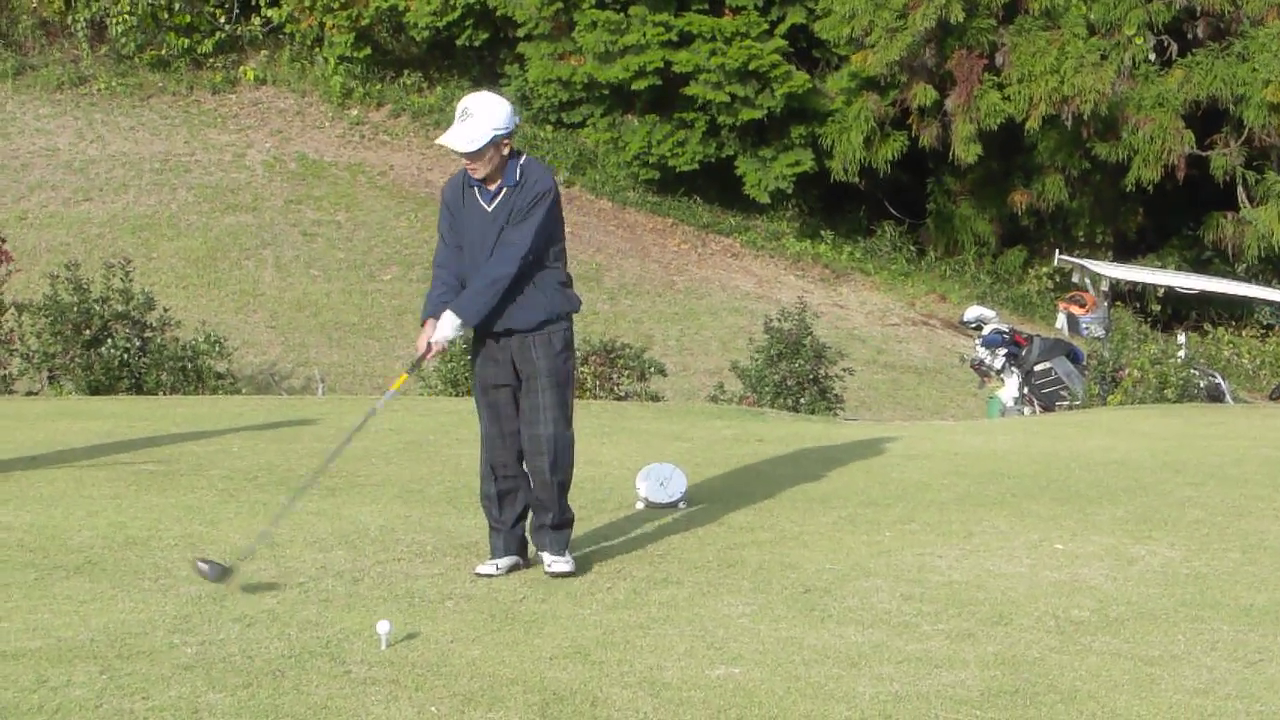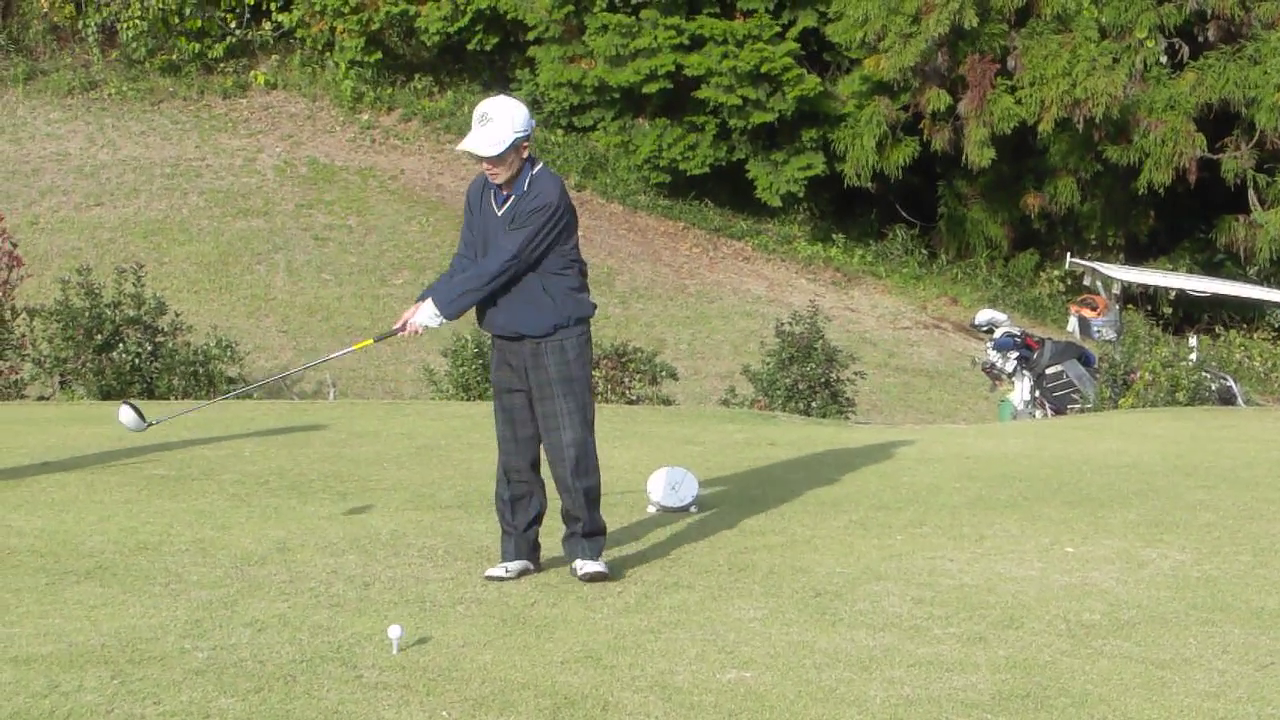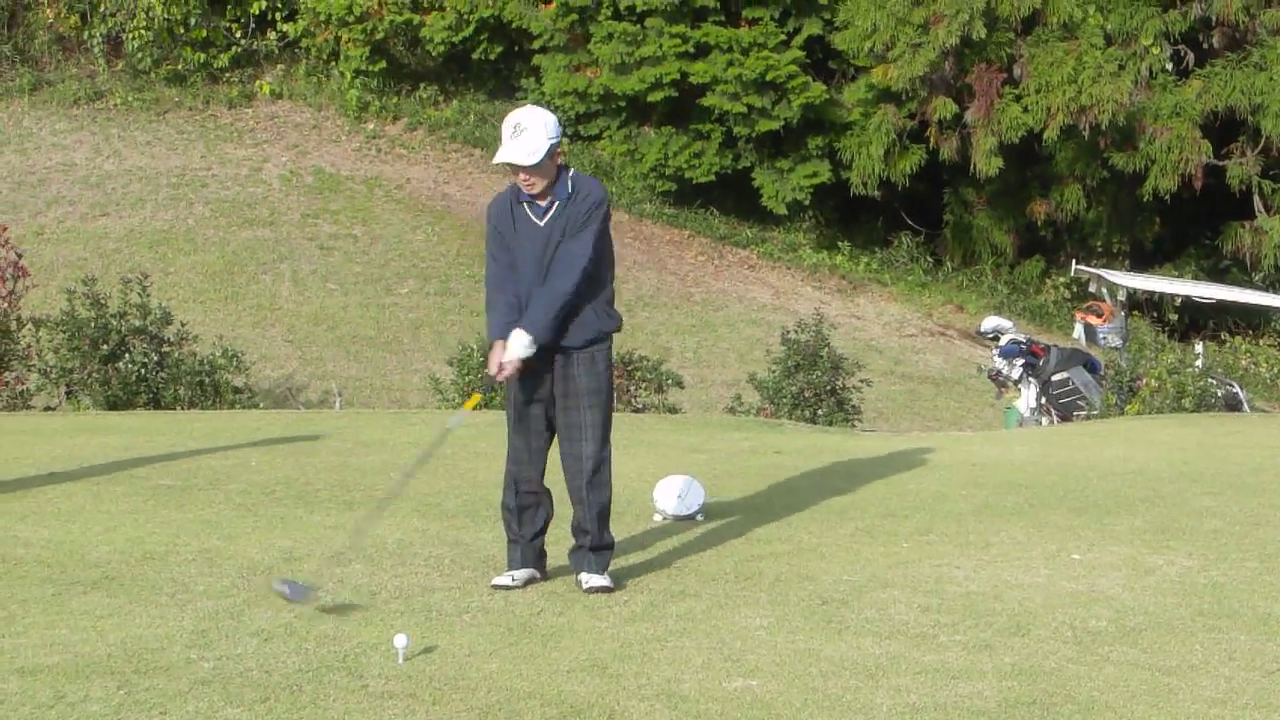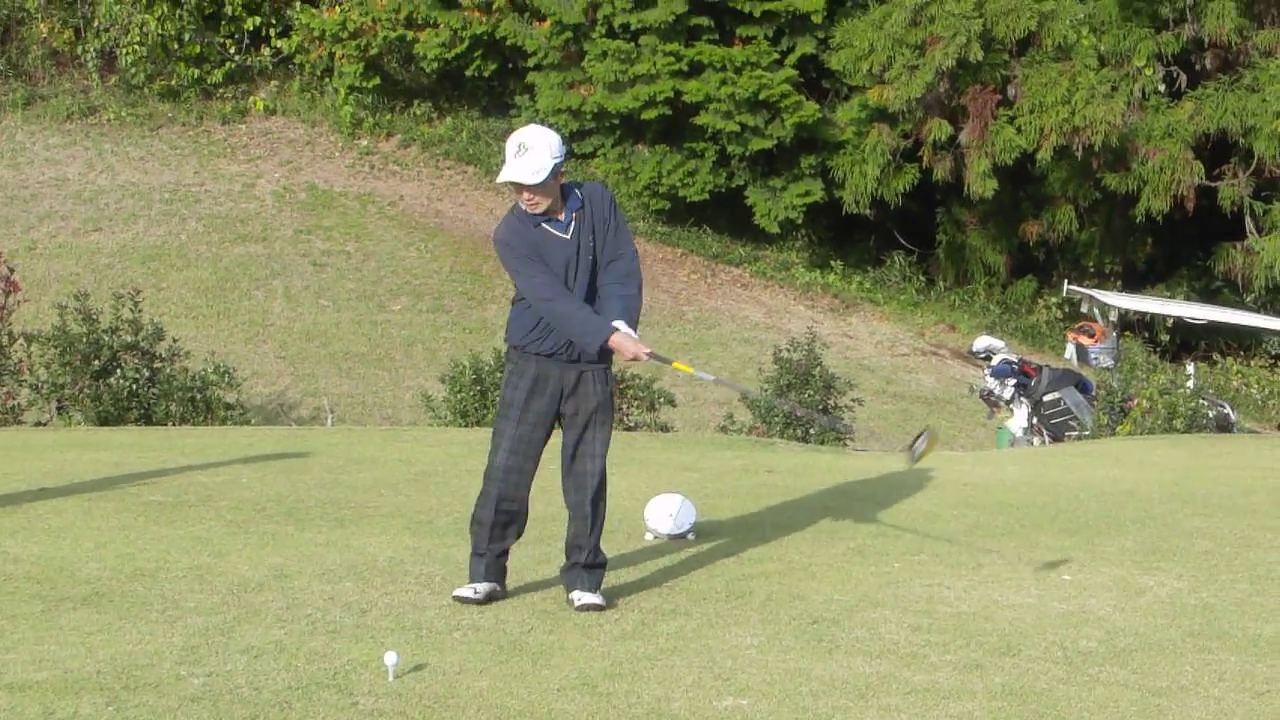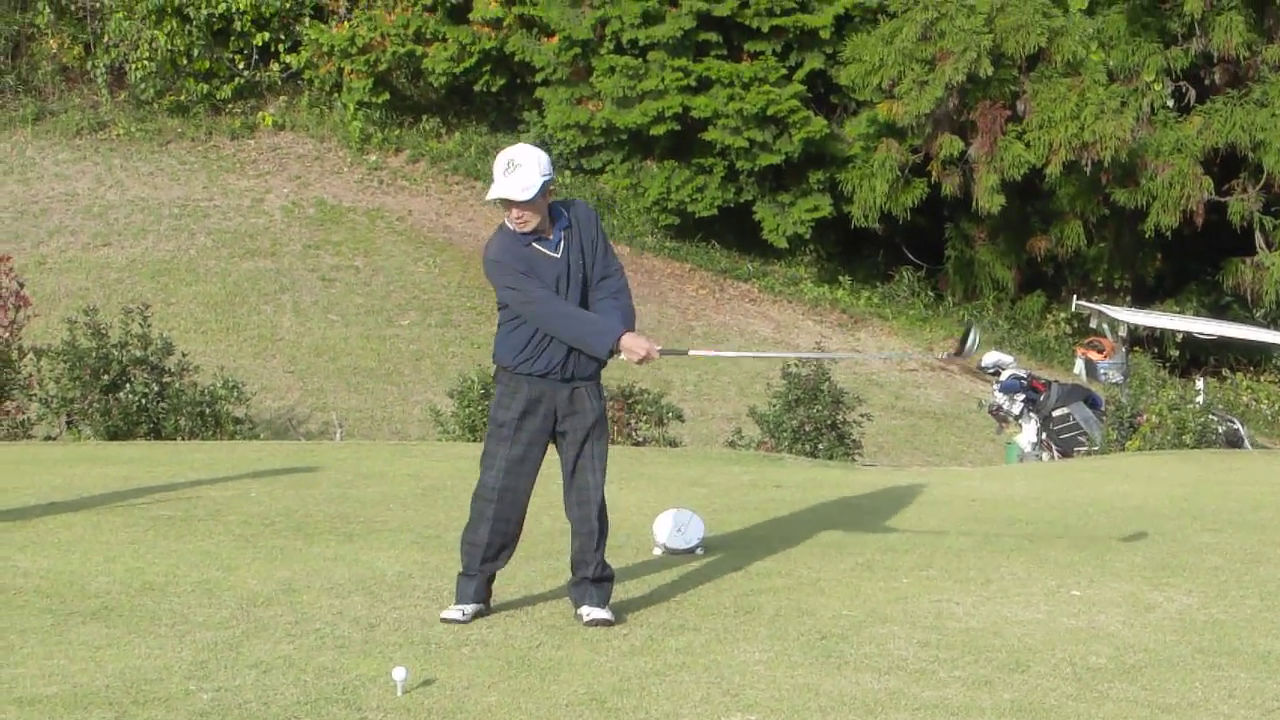
dt=0.3s
person 1, frame 1
left shoulder: (537, 185)
right shoulder: (455, 191)
left elbow: (507, 264)
right elbow: (449, 262)
left wrist: (454, 319)
right wrist: (433, 318)
left hip: (543, 330)
right hip: (489, 334)
left knee: (546, 438)
right knee: (498, 445)
left ankle: (552, 538)
right ankle: (507, 544)
person 1, frame 2
left shoulder: (547, 195)
right shoulder: (479, 192)
left elbow: (499, 266)
right elbow: (468, 260)
left wrist: (436, 309)
right wrist: (427, 299)
left hip: (558, 337)
right hip: (506, 339)
left knee: (570, 443)
right knee: (514, 450)
left ankle: (585, 546)
right ankle: (519, 549)
person 1, frame 3
left shoulder: (589, 197)
right shoulder: (501, 210)
left elbow: (567, 279)
right elbow: (502, 282)
left wrist: (523, 338)
right wrist: (502, 340)
left hip: (584, 349)
right hip: (531, 353)
left knee: (588, 457)
right knee: (523, 458)
left ankle: (591, 559)
right ankle: (525, 557)
person 1, frame 4
left shoulder: (598, 202)
right shoulder: (511, 233)
left elbow: (622, 270)
right elbow: (551, 299)
left wrist: (620, 326)
right wrist: (609, 334)
left hip: (591, 366)
right hip: (533, 362)
left knee: (587, 475)
right knee: (506, 466)
left ankle: (583, 577)
right ankle: (486, 571)
person 1, frame 5
left shoulder: (583, 220)
right shoulder: (500, 253)
left elbow: (609, 287)
right elbow: (552, 312)
left wrist: (619, 332)
right wrist: (617, 339)
left hip: (581, 382)
right hip: (522, 384)
left knee: (588, 491)
right knee: (498, 486)
left ankle: (590, 592)
right ankle: (472, 590)
